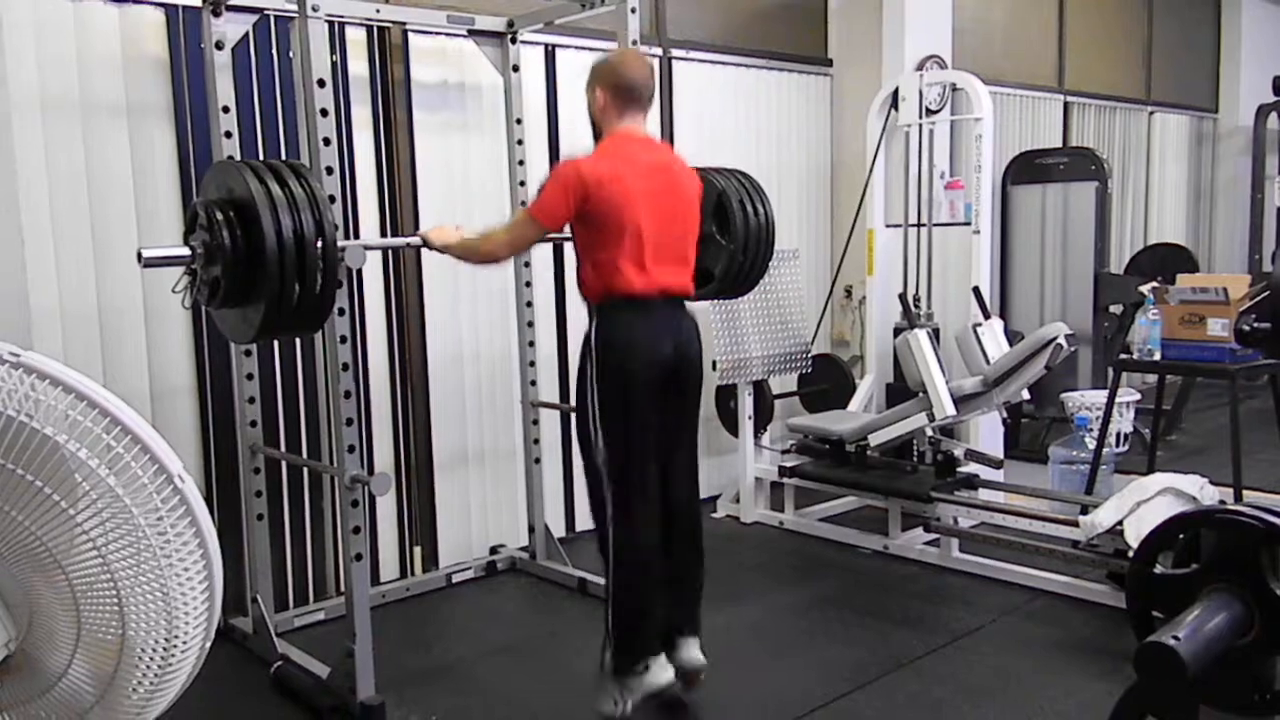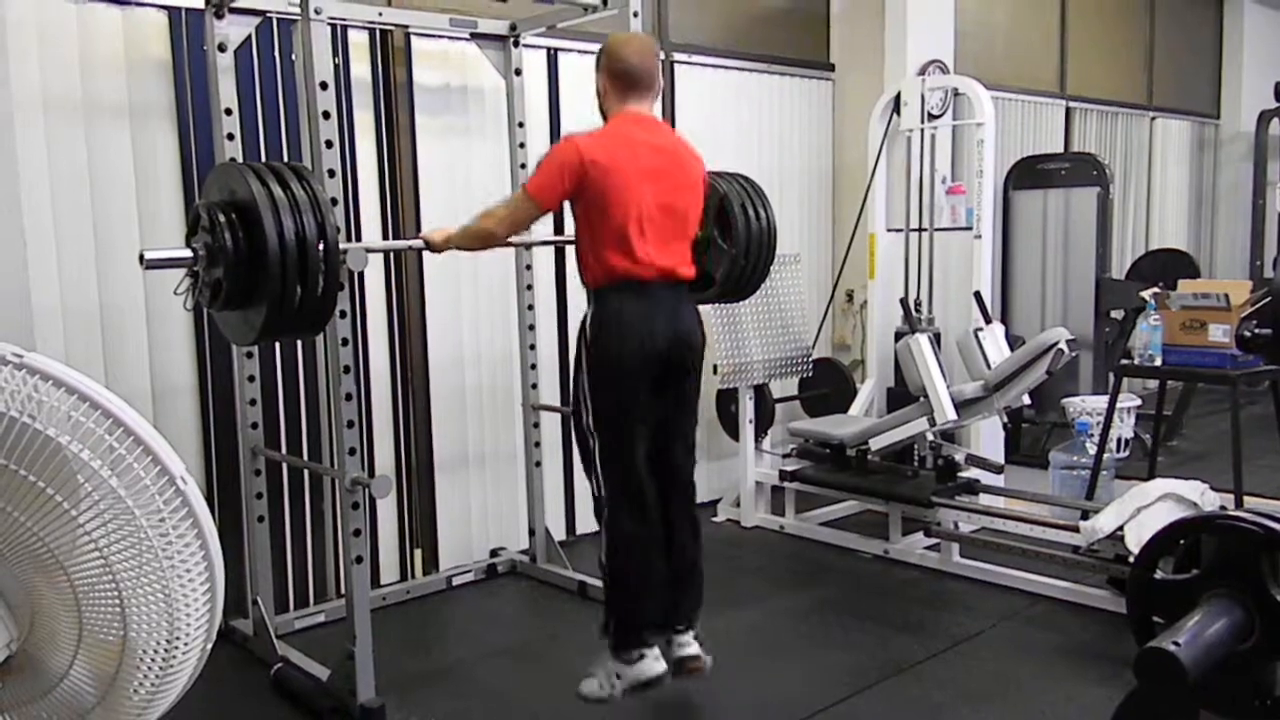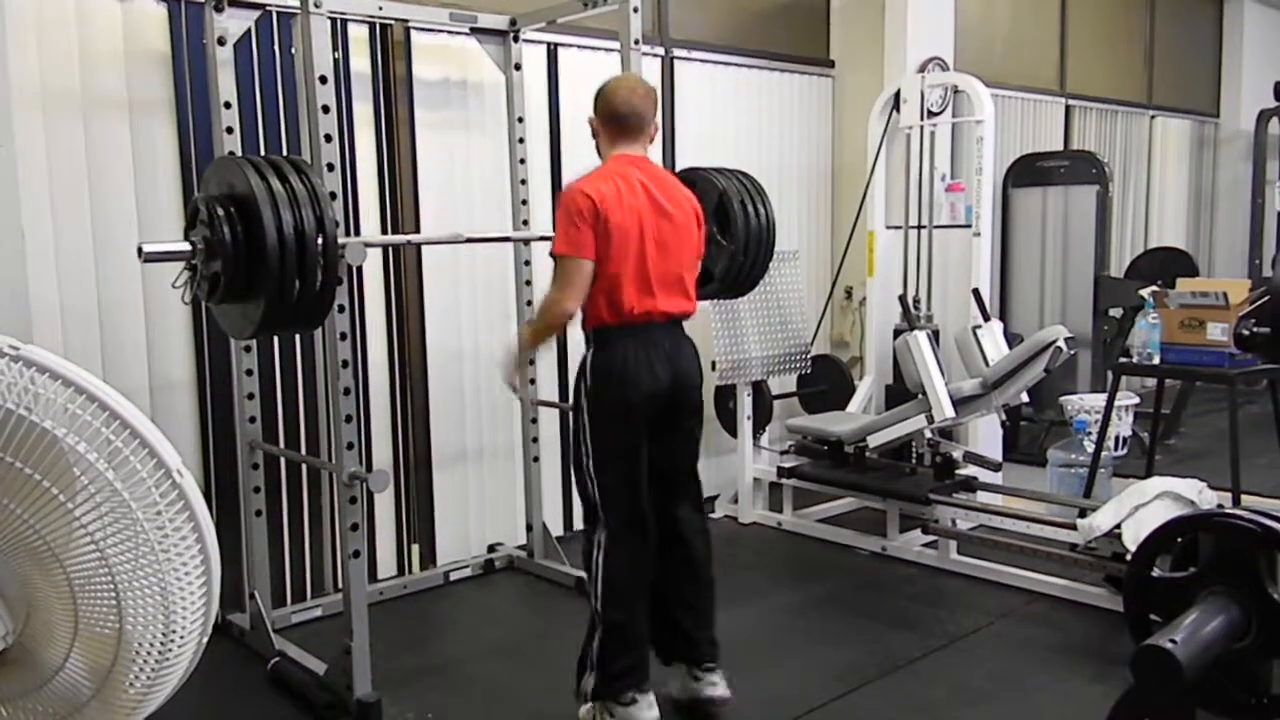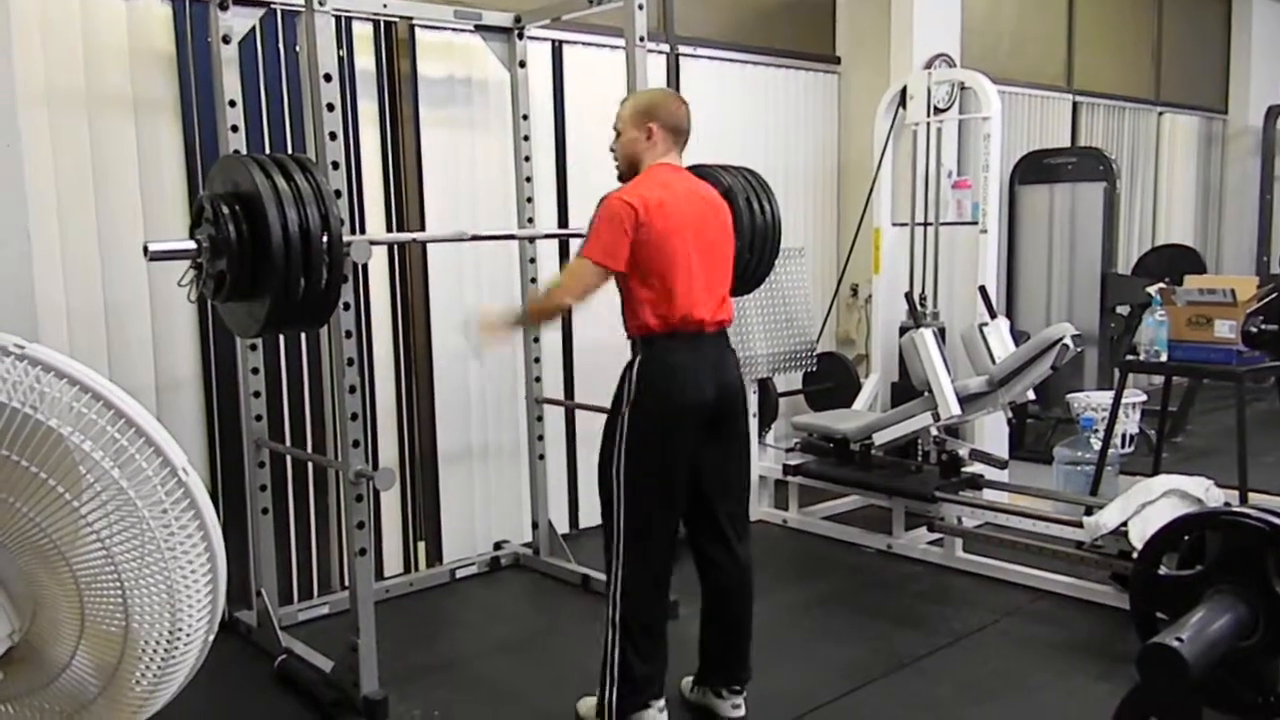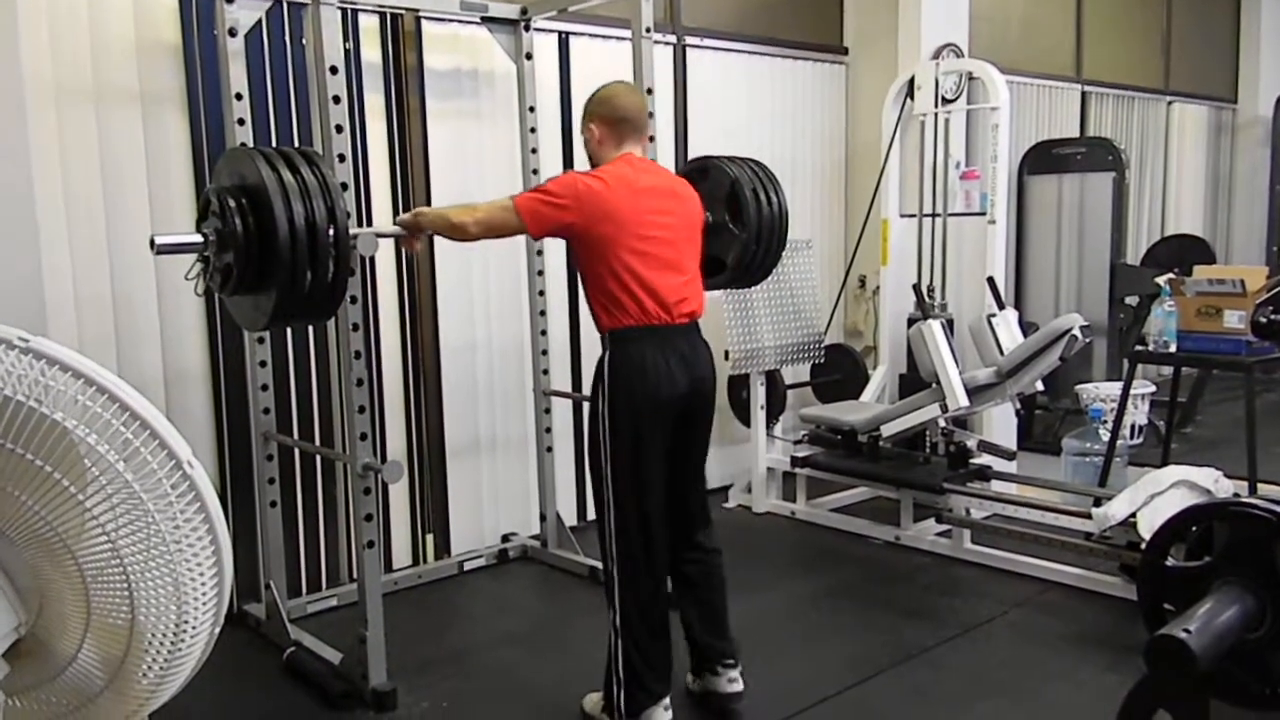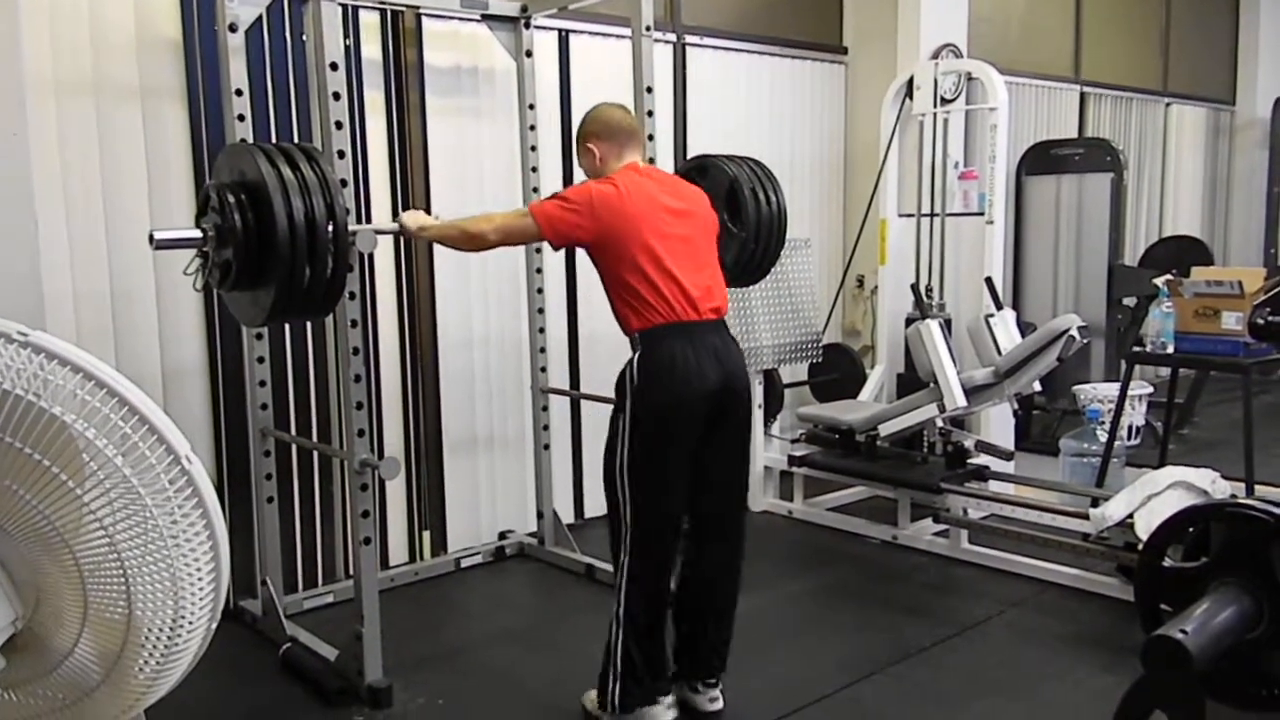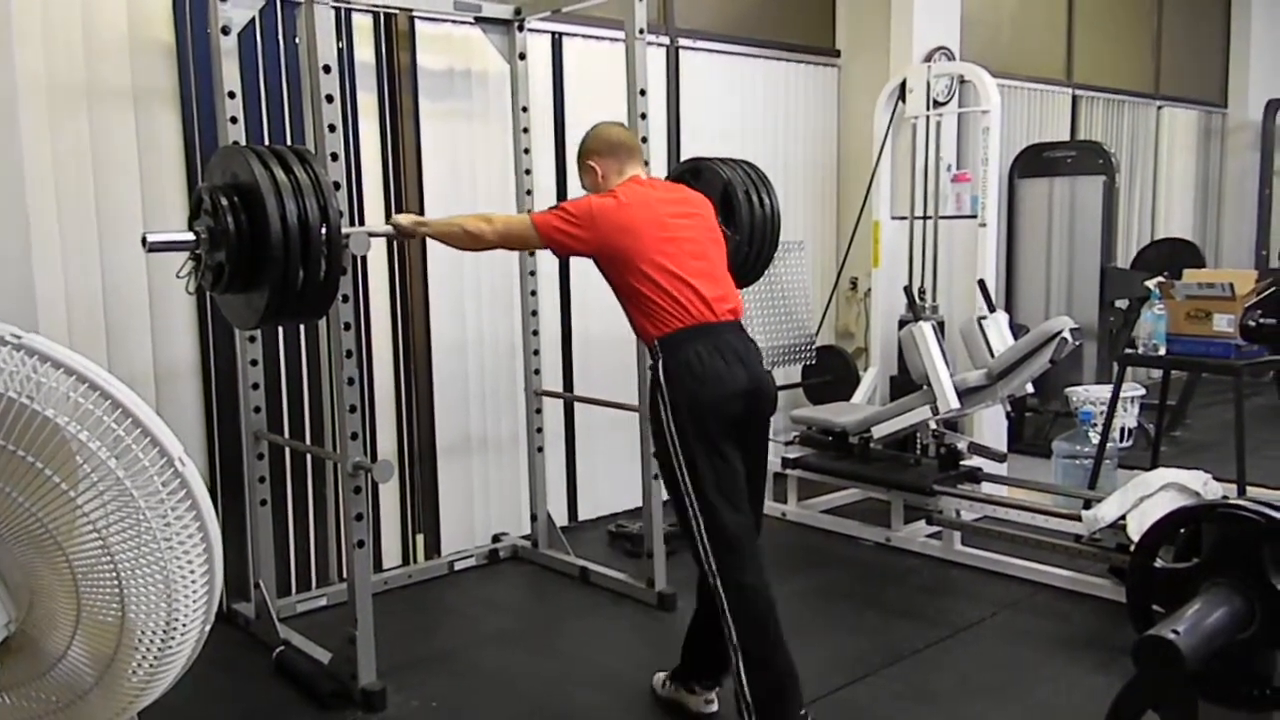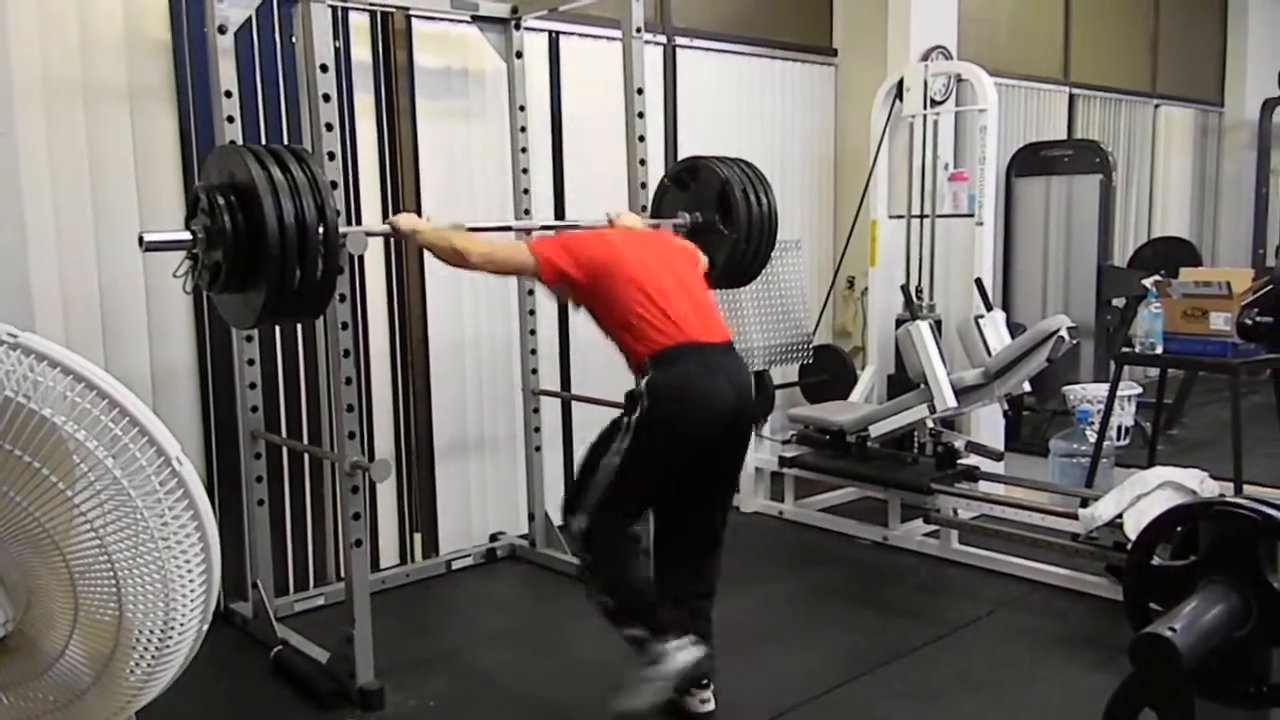
dt=0.5s
person 1, frame 1
left shoulder: (585, 172)
right shoulder: (684, 172)
left elbow: (505, 245)
left wrist: (450, 243)
left hip: (623, 338)
right hip: (680, 333)
left knee: (625, 504)
right knee: (675, 494)
left ankle: (639, 662)
right ankle: (682, 637)
person 1, frame 2
left shoulder: (583, 151)
right shoulder: (690, 158)
left elbow: (503, 224)
left wrist: (447, 239)
left hip: (622, 323)
right hip: (681, 317)
left knee: (623, 490)
right knee: (673, 481)
left ankle: (634, 647)
right ankle: (679, 628)
person 1, frame 3
left shoulder: (586, 195)
right shoulder: (684, 199)
left elbow: (568, 298)
left wrist: (524, 351)
left hip: (618, 361)
right hip: (678, 355)
left knee: (617, 529)
right knee: (680, 517)
right ankle: (702, 667)
person 1, frame 4
left shoulder: (629, 202)
right shoulder: (715, 203)
left elbow: (568, 293)
left wrist: (506, 321)
left hip: (664, 372)
right hip: (722, 364)
left knee: (641, 545)
right knee: (723, 536)
person 1, frame 5
left shoulder: (584, 193)
right shoulder: (684, 194)
left elbow: (474, 223)
left wrist: (422, 219)
left hip: (636, 366)
right hip: (693, 358)
left knee: (634, 536)
right knee: (689, 522)
right ankle: (718, 663)
person 1, frame 6
left shoulder: (598, 200)
right shoulder: (692, 195)
left elbow: (488, 232)
left wrist: (426, 227)
left hip: (666, 366)
right hip: (724, 356)
left knee: (645, 537)
right knee: (717, 530)
person 1, frame 7
left shoulder: (600, 213)
right shoulder: (695, 201)
left elbow: (489, 232)
left wrist: (419, 224)
left hip: (692, 374)
right hip: (746, 362)
left knee: (727, 552)
right knee: (732, 539)
person 1, frame 8
left shoulder: (578, 249)
right shoulder: (657, 242)
left elbow: (477, 253)
right elbow: (698, 261)
left wrist: (416, 229)
left hip: (680, 388)
right hip: (737, 382)
left knee: (592, 518)
right knee: (695, 539)
left ankle: (663, 643)
